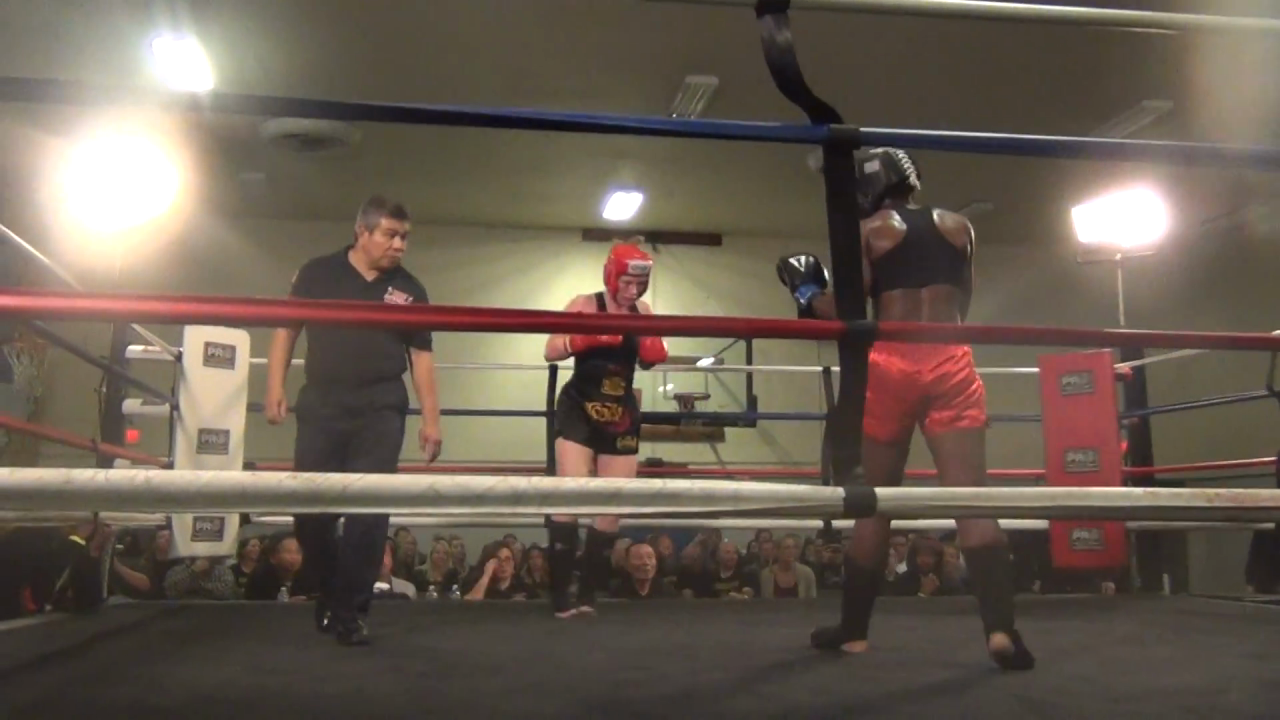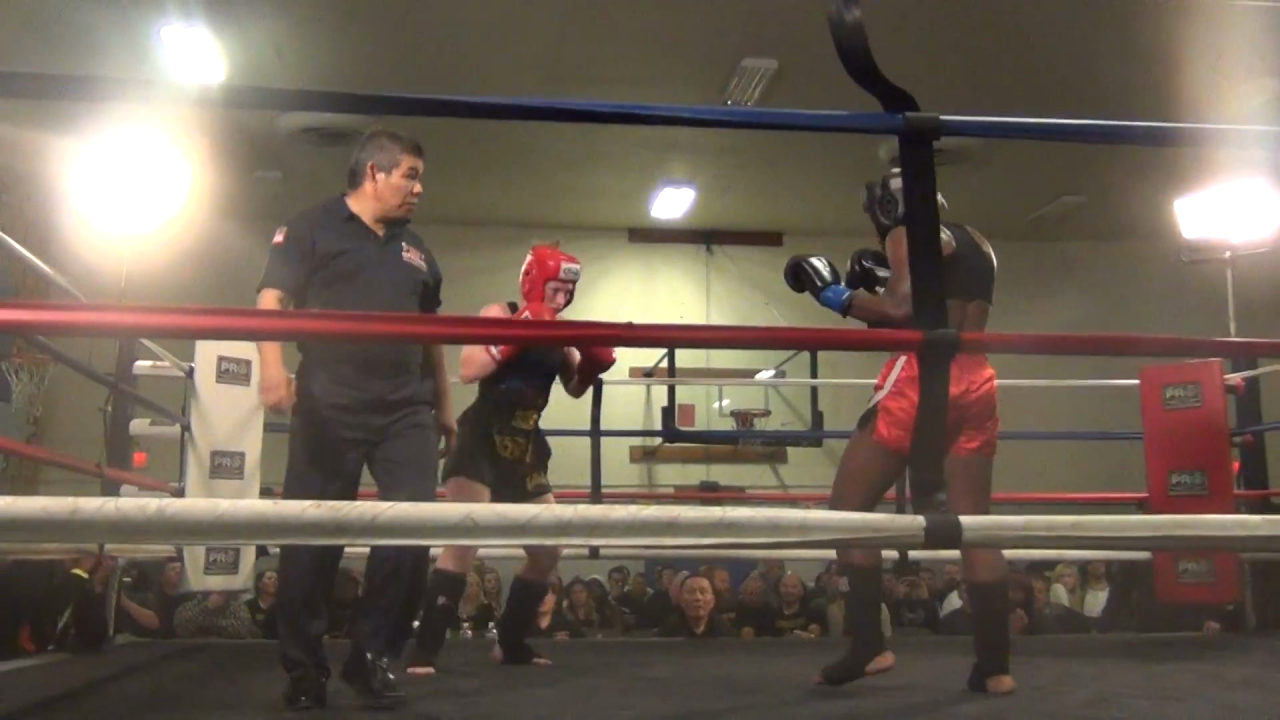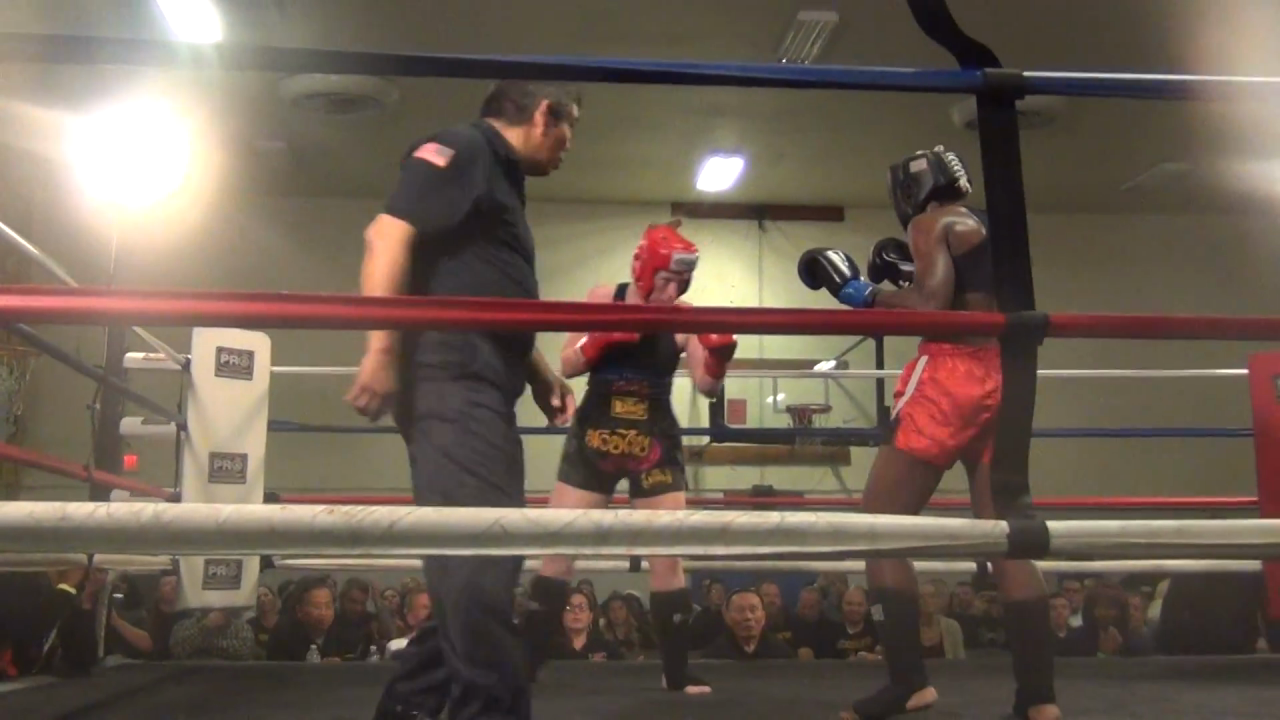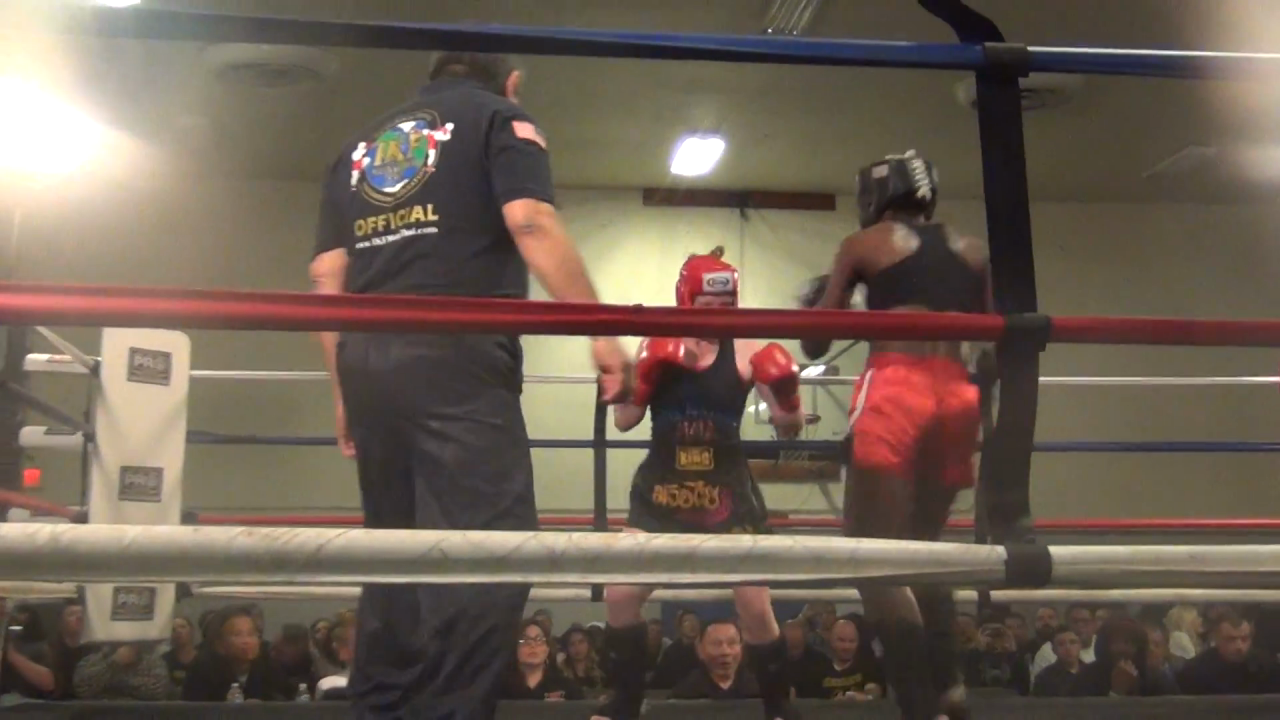
dt=0.7s
person 1, frame 1
left shoulder: (409, 290)
right shoulder: (317, 273)
left elbow: (421, 355)
right elbow: (286, 329)
left wrist: (430, 418)
right wrist: (276, 387)
left hip: (380, 411)
right hip: (320, 408)
left knee: (367, 510)
right knee: (310, 507)
left ankle: (350, 611)
right ankle: (331, 593)
person 1, frame 2
left shoulder: (415, 250)
right shoulder: (311, 228)
right elbow: (271, 302)
left wrist: (443, 404)
right wrist: (274, 363)
left hip: (405, 406)
right hip: (330, 403)
right knee: (312, 536)
left ankle: (369, 651)
right ankle: (304, 669)
person 1, frame 3
left shoulder: (497, 178)
right shoulder: (454, 151)
right elbow: (389, 236)
left wrist: (543, 375)
right wrist: (380, 347)
left hip: (474, 378)
right hip: (448, 374)
left knee: (473, 547)
person 1, frame 4
left shoulder: (365, 145)
right shoulder: (502, 118)
left elbow: (328, 275)
right elbow: (531, 221)
left wrist: (345, 387)
right wrist: (602, 332)
left hip: (370, 361)
right hip: (456, 361)
person 2, frame 1
left shoulder: (867, 232)
right shoulder: (958, 228)
left elbow: (838, 312)
left wrist: (805, 291)
left hip: (888, 366)
right hip: (950, 363)
left ankle: (853, 628)
right ankle: (1002, 631)
person 2, frame 2
left shoulder: (907, 237)
right shoulder: (980, 245)
left elbow: (901, 311)
left wrist: (836, 293)
right wrist: (882, 283)
left hip: (922, 375)
right hip: (975, 381)
left knee: (850, 505)
right knee: (974, 524)
left ankle: (868, 645)
right ankle: (995, 665)
person 2, frame 3
left shoulder: (931, 223)
left elbow: (933, 305)
left wrist: (859, 291)
right wrist: (907, 278)
left hip: (948, 377)
right hip: (1003, 381)
person 2, frame 4
left shoulder: (864, 243)
right shoulder: (972, 248)
left elbow: (815, 341)
left wrist: (815, 306)
left hip: (895, 393)
right hip: (956, 395)
right knee: (921, 548)
person 3, frame 1
left shoulder: (641, 313)
right shoulder: (584, 306)
left elbow: (649, 362)
right elbow: (551, 352)
left wrist: (654, 352)
right wrist: (585, 337)
left hip: (622, 414)
right hip: (580, 409)
left ankle: (587, 590)
right ankle: (559, 591)
person 3, frame 2
right shoulder: (498, 314)
left elbow: (576, 388)
right elbow: (466, 370)
left wrist: (593, 363)
right wrist: (513, 339)
left hip: (526, 448)
right hip: (481, 440)
left knee: (548, 549)
right knee: (463, 541)
left ankle: (513, 640)
right ankle: (425, 650)
person 3, frame 3
right shoulder: (603, 300)
left elbow: (708, 387)
right elbow: (566, 365)
left wrist: (718, 354)
right wrist: (605, 336)
left hip: (654, 444)
right hip: (593, 439)
left knee: (667, 557)
right knee: (559, 550)
left ankle: (677, 669)
person 3, frame 4
left shoulder: (745, 351)
right shoulder: (657, 342)
left elbow: (789, 425)
right elbow: (623, 420)
left wrist: (785, 388)
right wrist: (646, 375)
left hip: (726, 494)
right hip: (662, 490)
left knee: (753, 606)
right knee: (620, 595)
